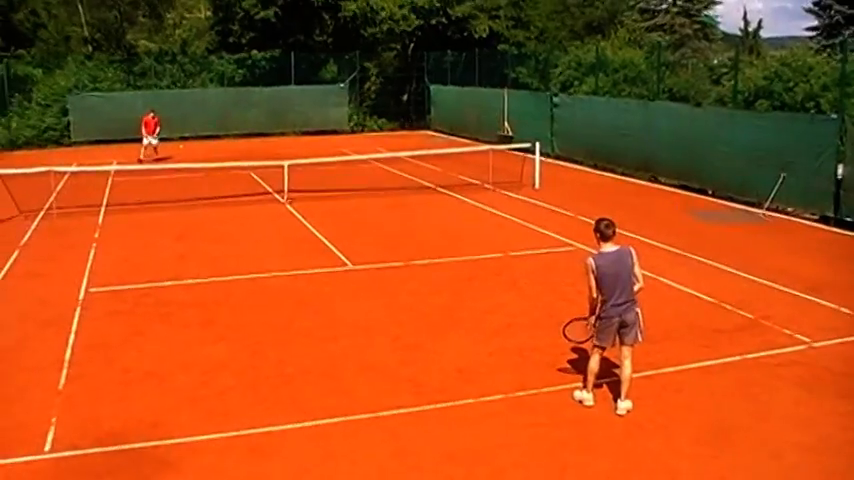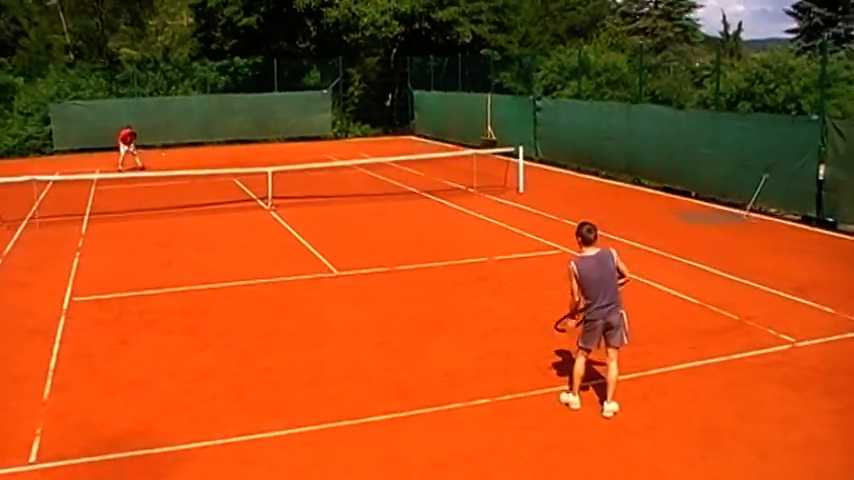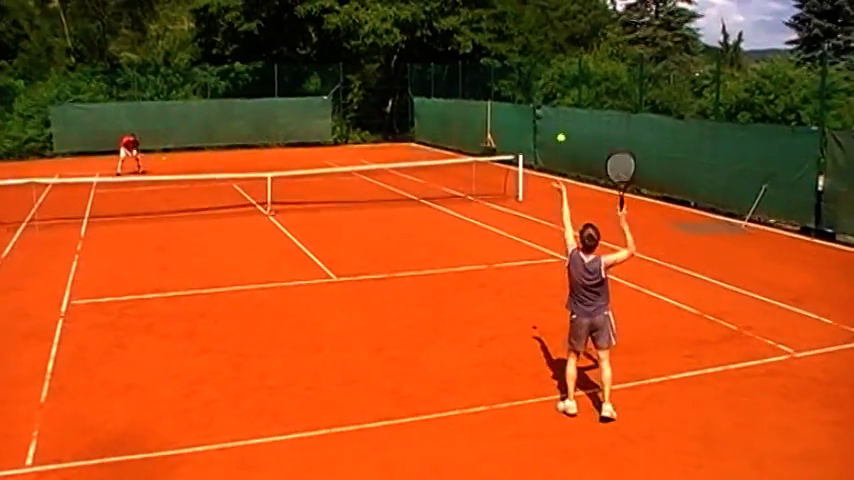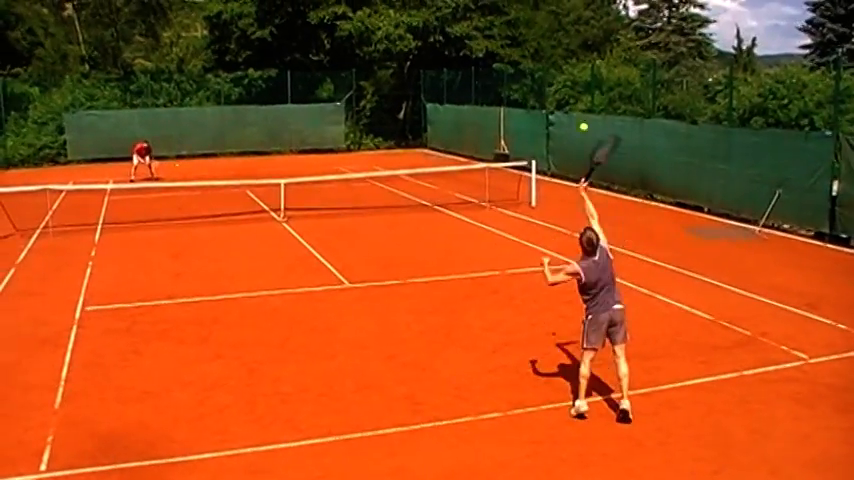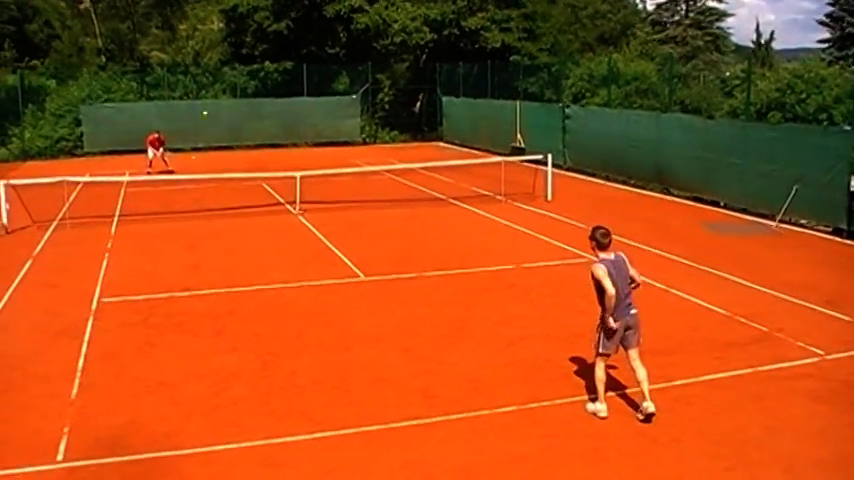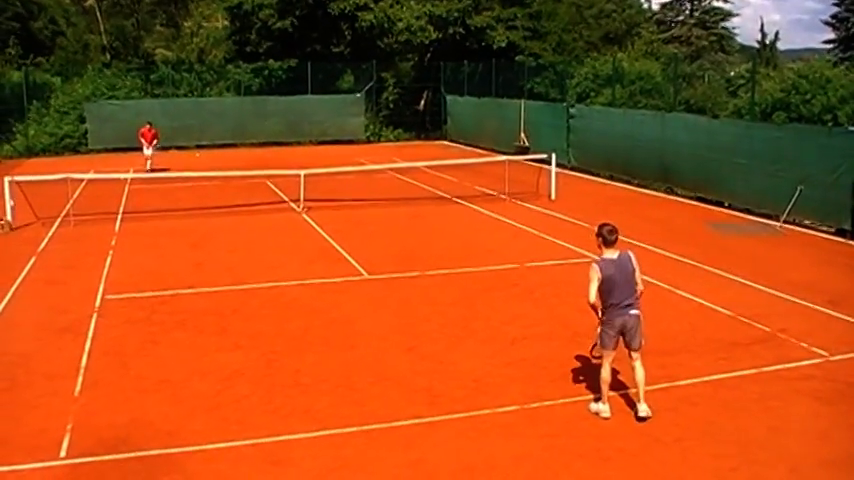
dt=0.5s
person 1, frame 1
left shoulder: (592, 261)
right shoulder: (630, 252)
left elbow: (594, 295)
right elbow: (640, 284)
left wrist: (592, 314)
left hip: (608, 314)
right hip: (630, 312)
left knee: (596, 353)
right knee: (626, 357)
left ankle: (587, 393)
right ankle: (623, 401)
person 1, frame 2
left shoulder: (575, 265)
right shoulder: (610, 254)
left elbow: (576, 299)
right elbow: (626, 277)
left wrist: (573, 315)
left hip: (593, 317)
right hip: (614, 314)
left knee: (581, 355)
right knee: (612, 359)
left ankle: (574, 396)
right ankle: (609, 403)
person 1, frame 3
left shoulder: (572, 255)
right shoulder: (603, 262)
left elbow: (567, 227)
right elbow: (631, 250)
left wrist: (563, 195)
right wrist: (623, 222)
left hip: (578, 318)
right hip: (601, 316)
left knee: (572, 358)
right knee: (604, 360)
left ankle: (570, 401)
right ankle: (607, 405)
person 1, frame 4
left shoulder: (578, 267)
right shoulder: (604, 249)
left elbow: (551, 280)
right elbow: (595, 220)
left wrist: (546, 266)
right wrist: (585, 196)
left hip: (595, 314)
right hip: (616, 310)
left knee: (587, 359)
right knee: (621, 356)
left ankle: (580, 402)
right ankle: (624, 401)
person 1, frame 5
left shoulder: (598, 267)
right shoulder: (621, 257)
left elbow: (610, 292)
right elbow: (637, 281)
left wrist: (607, 317)
left hip: (613, 321)
right hip: (631, 315)
left knee: (600, 362)
right knee: (635, 360)
left ankle: (600, 405)
right ankle: (647, 403)
person 1, frame 6
left shoulder: (597, 267)
right shoulder: (630, 257)
left elbow: (592, 299)
right elbow: (640, 288)
left wrist: (599, 313)
left hip: (611, 318)
right hip: (633, 315)
left knee: (606, 362)
right knee: (636, 361)
left ankle: (603, 405)
right ankle: (642, 405)
